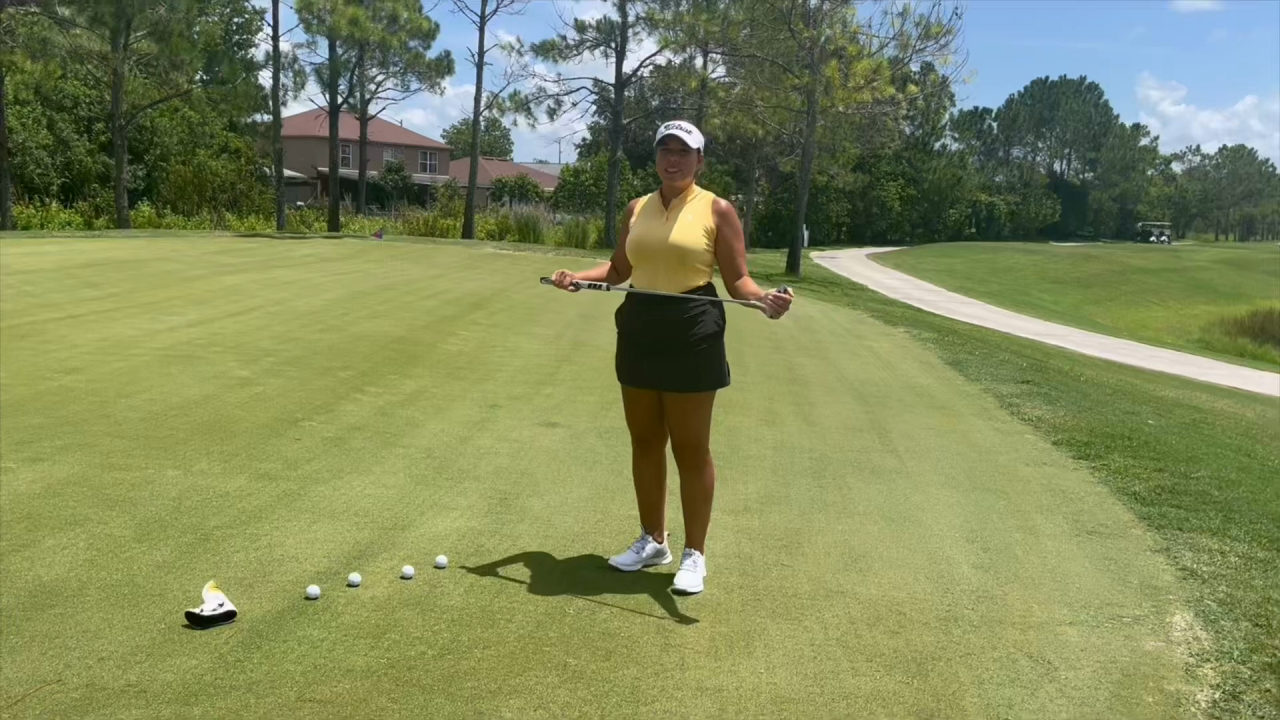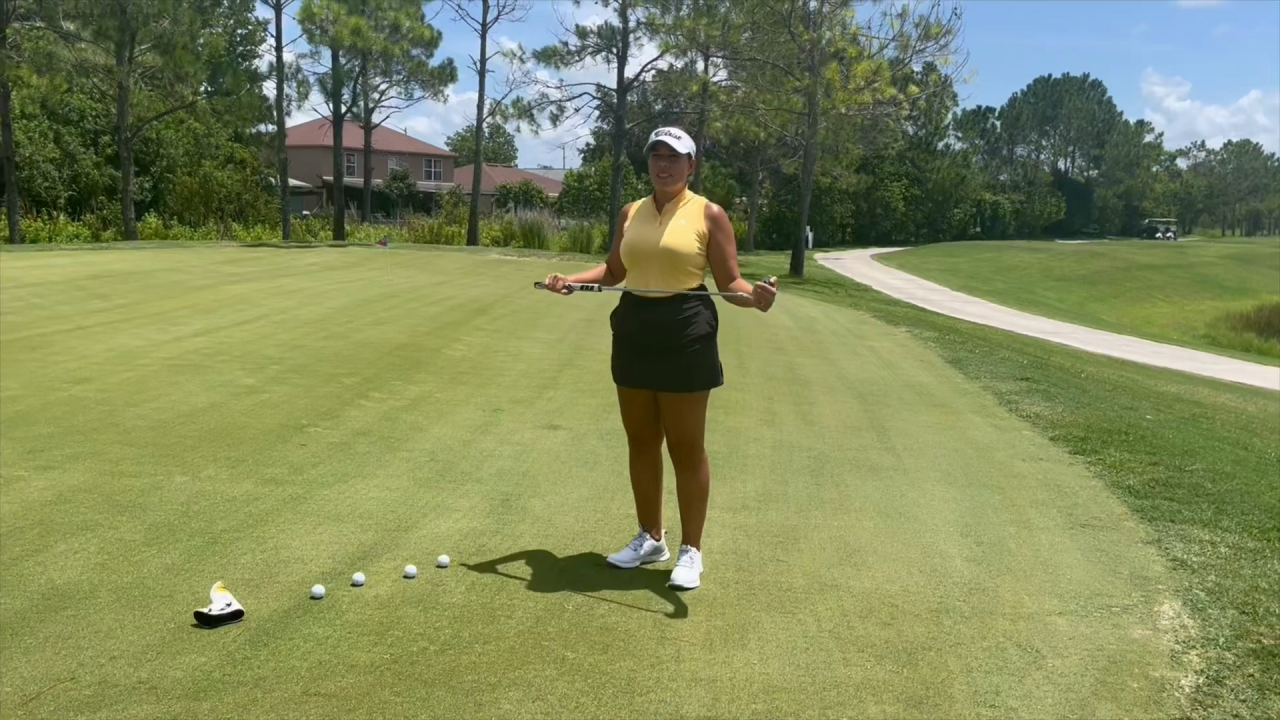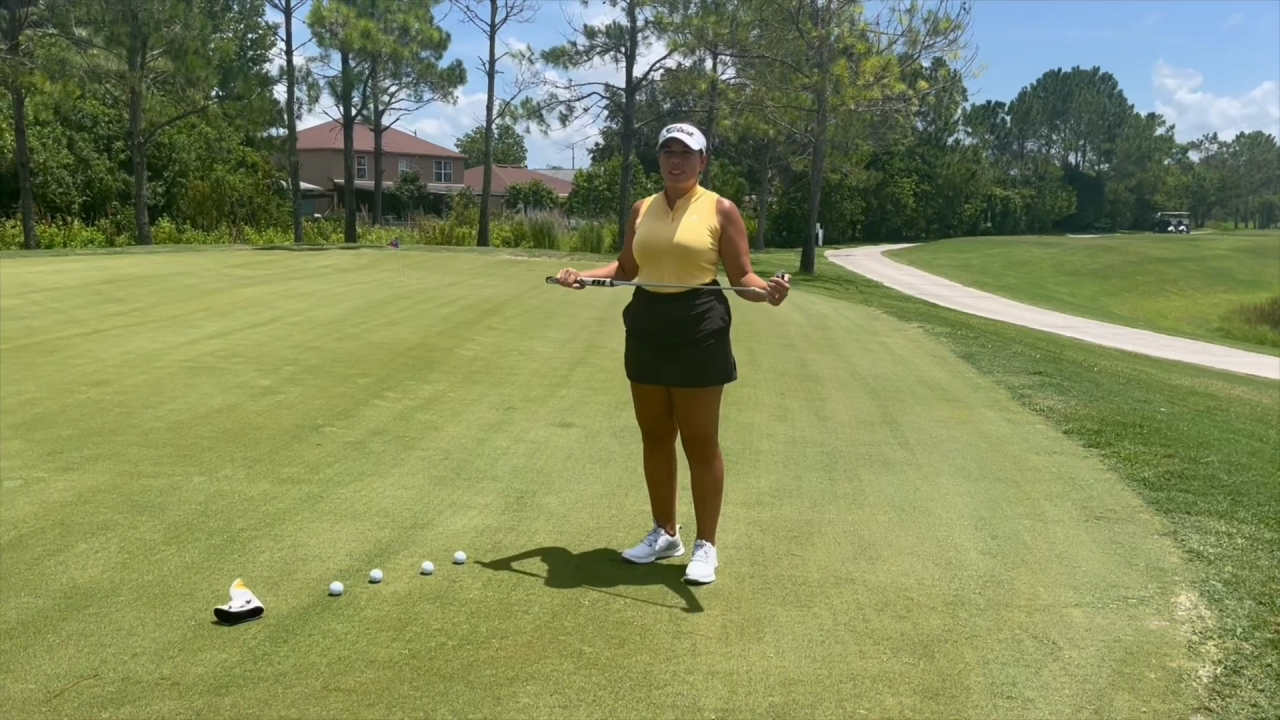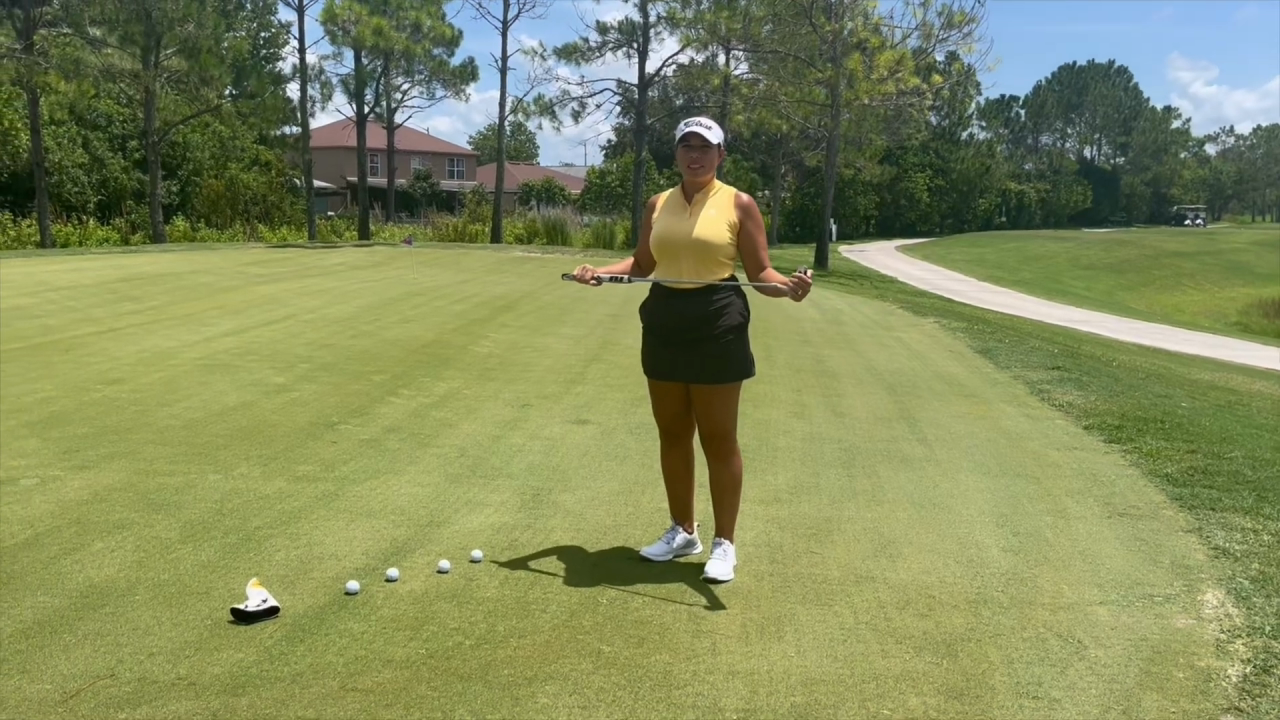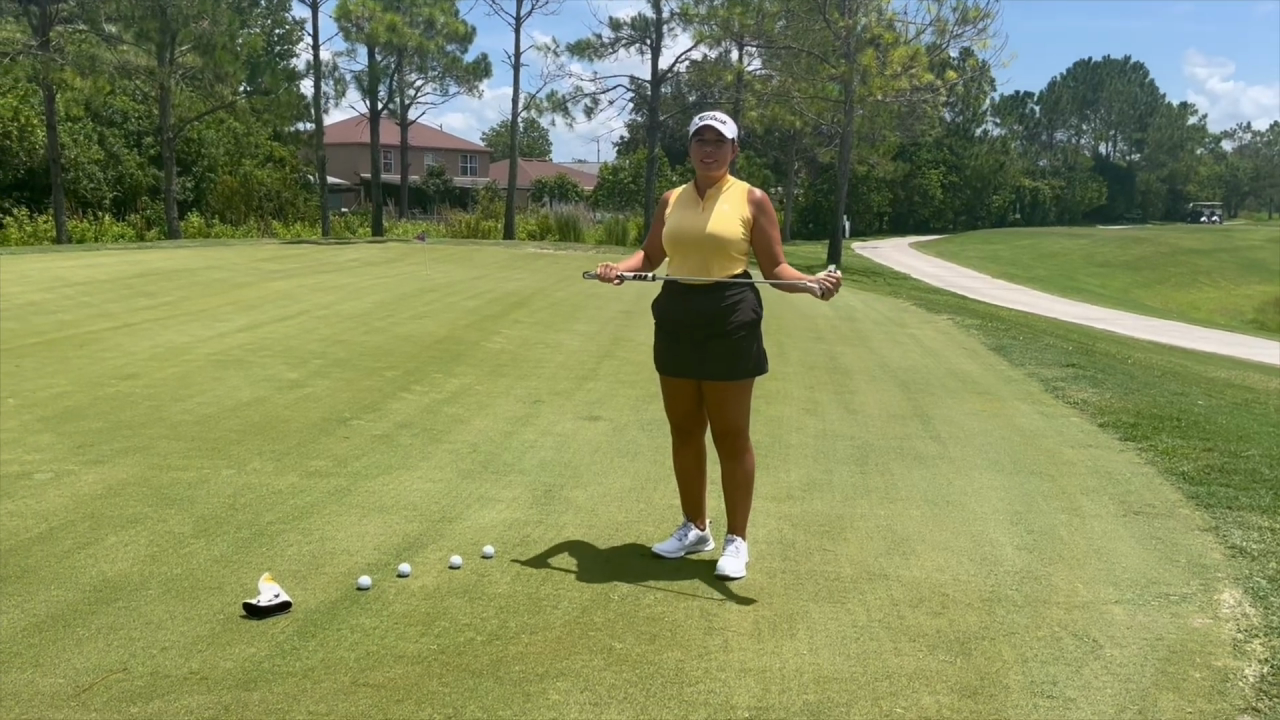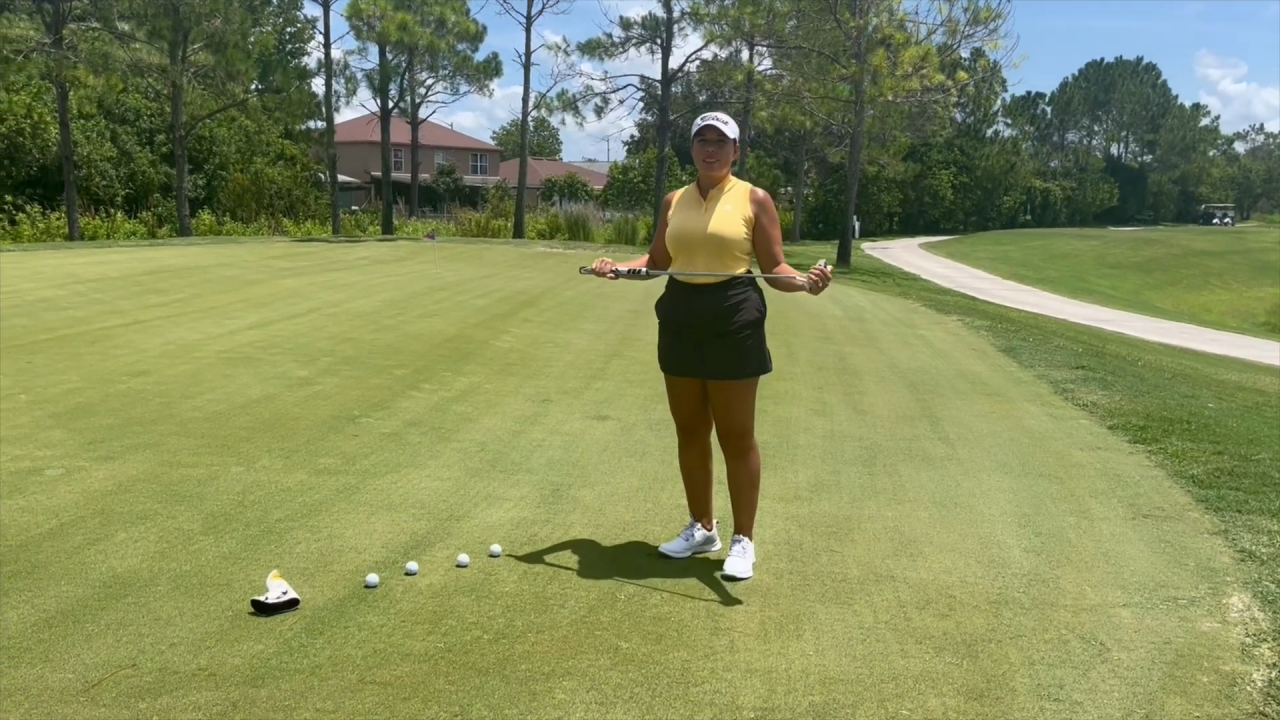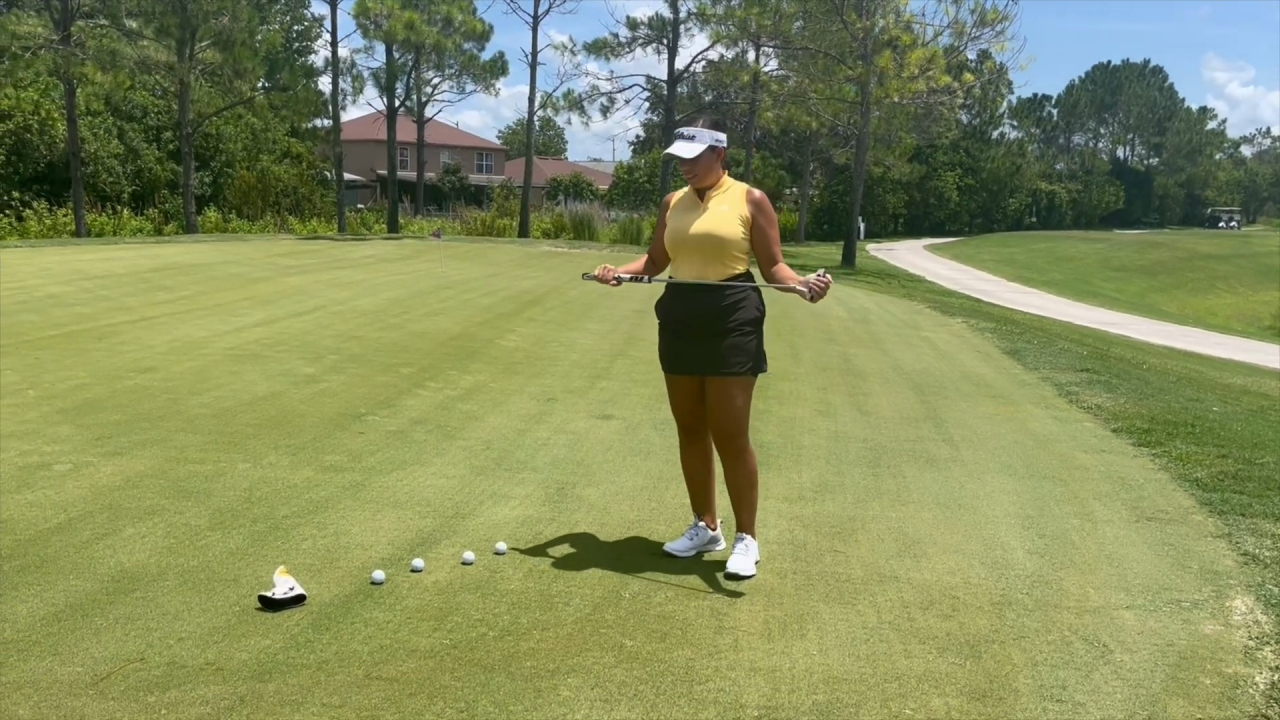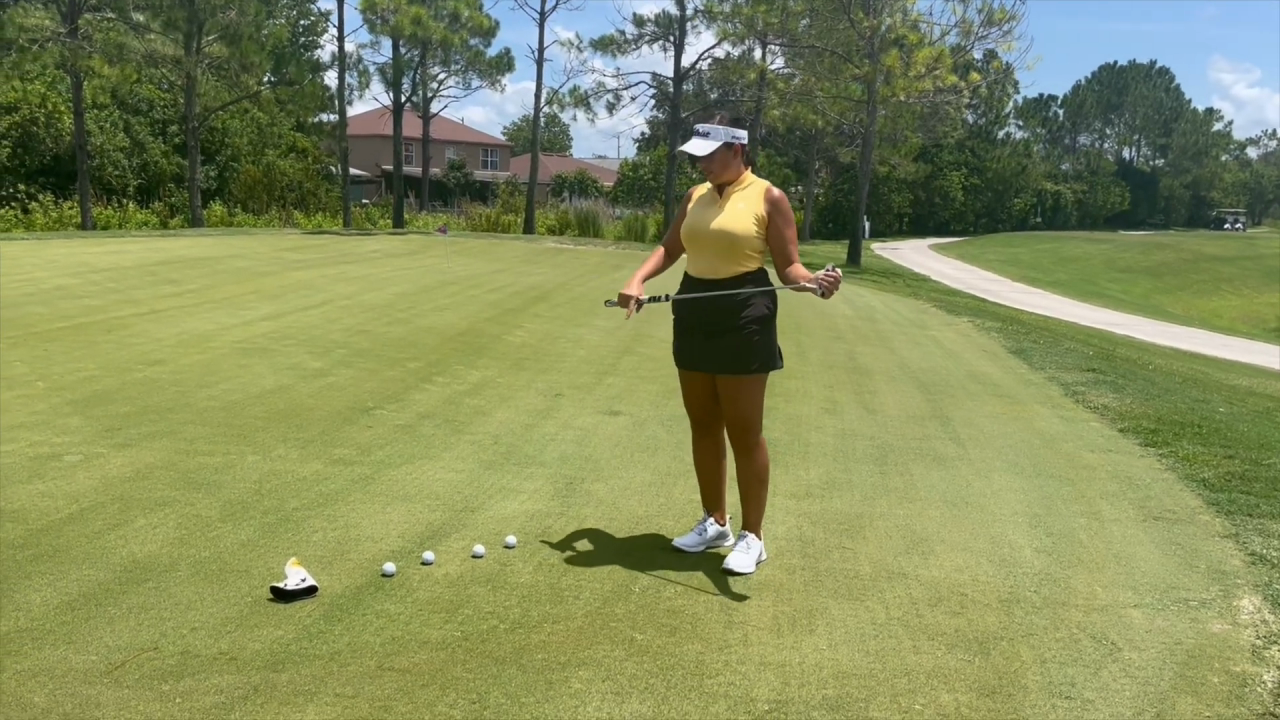
dt=0.5s
person 1, frame 1
left shoulder: (717, 209)
right shoulder: (636, 209)
left elbow: (736, 278)
right elbow: (618, 268)
left wrist: (764, 299)
right wrist: (576, 276)
left hip: (692, 333)
right hip: (639, 330)
left knee: (691, 449)
right knee: (645, 443)
left ankle: (694, 554)
right ankle: (652, 540)
person 1, frame 2
left shoulder: (709, 214)
right shoulder: (631, 212)
left elbow: (729, 283)
right elbow: (613, 270)
left wrist: (754, 296)
right wrist: (570, 279)
left hip: (685, 334)
right hip: (633, 332)
left knee: (686, 447)
right knee: (641, 442)
left ankle: (691, 550)
right ankle: (650, 538)
person 1, frame 3
left shoulder: (721, 209)
right shoulder: (641, 209)
left elbow: (741, 278)
right elbow: (626, 268)
left wrist: (767, 290)
right wrist: (583, 275)
left hip: (699, 328)
right hip: (646, 328)
left knee: (700, 443)
right knee: (655, 438)
left ankle: (705, 545)
right ankle: (665, 533)
person 1, frame 4
left shoulder: (738, 203)
right shoulder: (658, 204)
left elbow: (759, 272)
right elbow: (642, 263)
left wrist: (788, 285)
right wrist: (599, 272)
left hip: (717, 324)
right hip: (663, 322)
left knee: (718, 439)
right knee: (672, 435)
left ankle: (724, 543)
right ankle: (683, 531)
person 1, frame 5
left shoulder: (752, 199)
right shoulder: (671, 200)
left elbow: (775, 268)
right elbow: (650, 255)
left wrist: (812, 282)
right wrist: (618, 269)
left hip: (729, 319)
right hip: (675, 319)
left knee: (731, 437)
right knee: (684, 432)
left ankle: (736, 540)
right ankle: (695, 527)
person 1, frame 6
left shoulder: (754, 199)
right shoulder: (674, 201)
left elbow: (774, 268)
right elbow: (657, 259)
left wrist: (805, 280)
right wrist: (618, 267)
left hip: (733, 320)
right hip: (680, 319)
left knee: (736, 437)
right knee: (689, 431)
left ankle: (743, 540)
right ankle: (701, 527)
person 1, frame 7
left shoulder: (750, 199)
right shoulder: (673, 202)
left elbow: (773, 266)
right elbow: (655, 261)
left wrist: (803, 284)
right wrist: (619, 271)
left hip: (731, 320)
right hip: (679, 319)
left knee: (731, 436)
right knee: (690, 431)
left ankle: (746, 538)
right ankle: (705, 526)
person 1, frame 8
left shoulder: (769, 197)
right shoulder: (695, 196)
left elbow: (788, 265)
right elbow: (670, 248)
left wrist: (813, 281)
right wrist: (638, 279)
left hip: (744, 318)
right hip: (693, 315)
left knee: (744, 432)
right knee: (703, 426)
left ankle: (752, 537)
right ankle: (714, 522)
